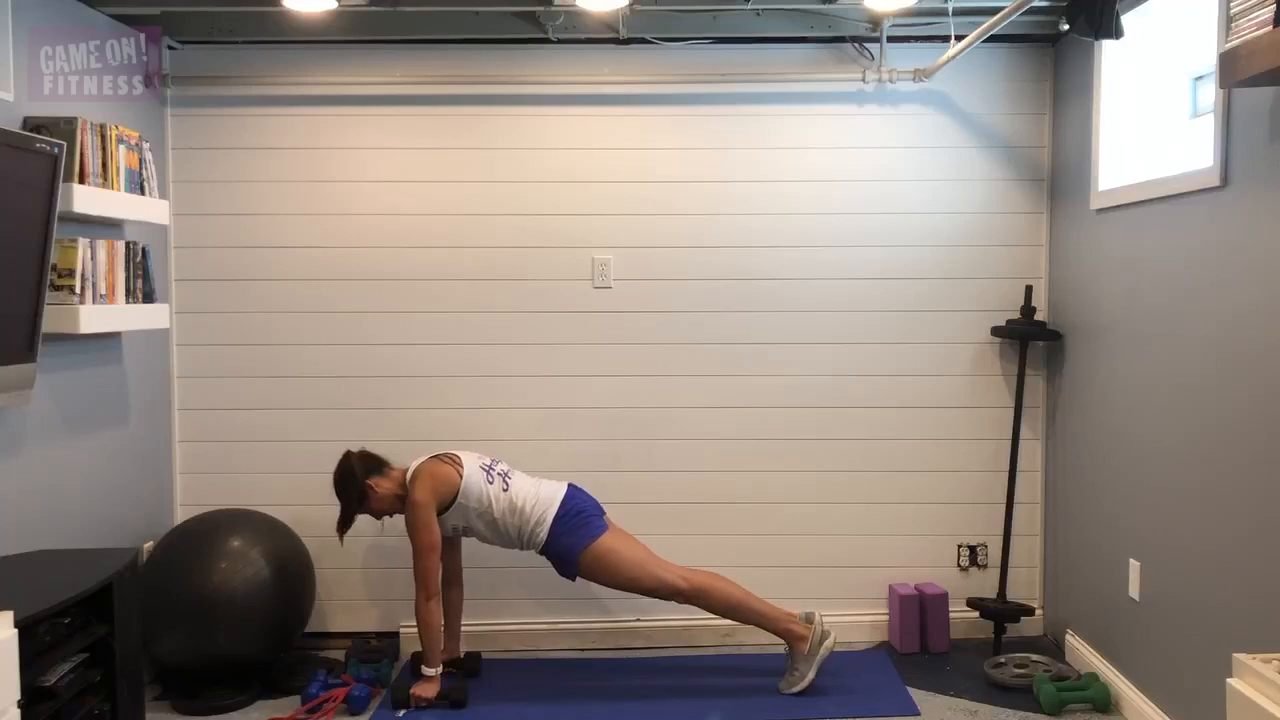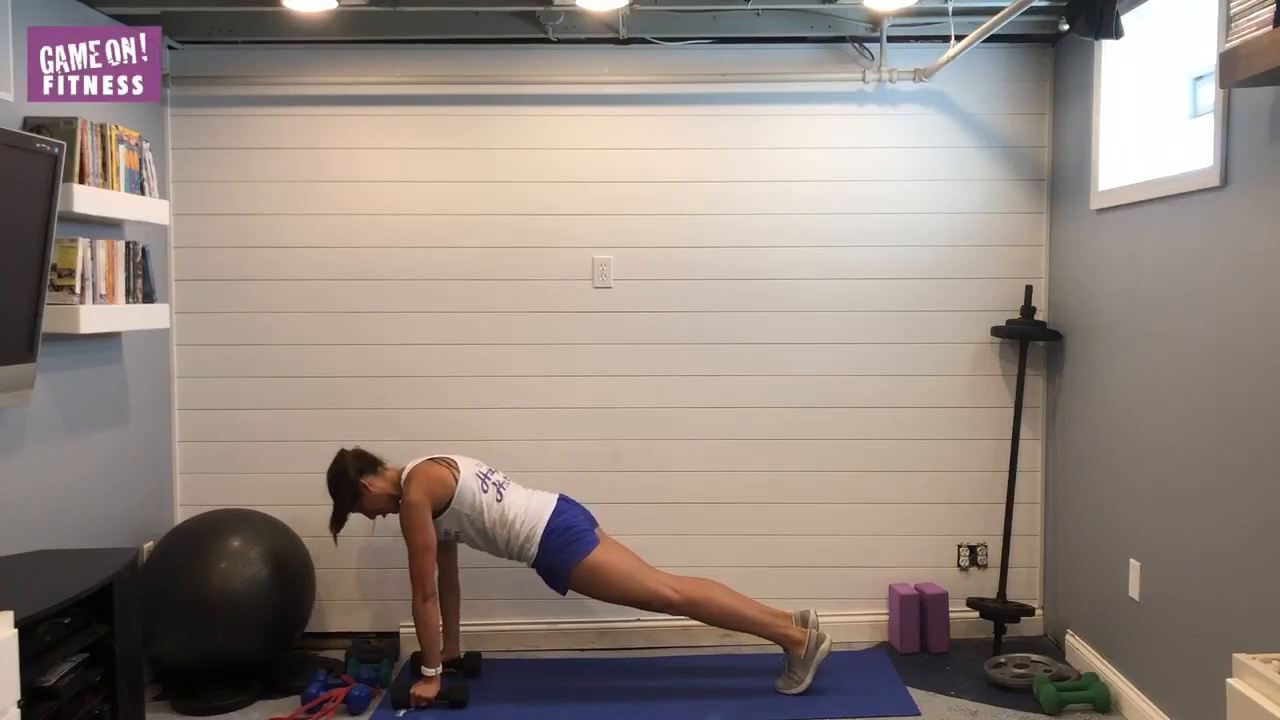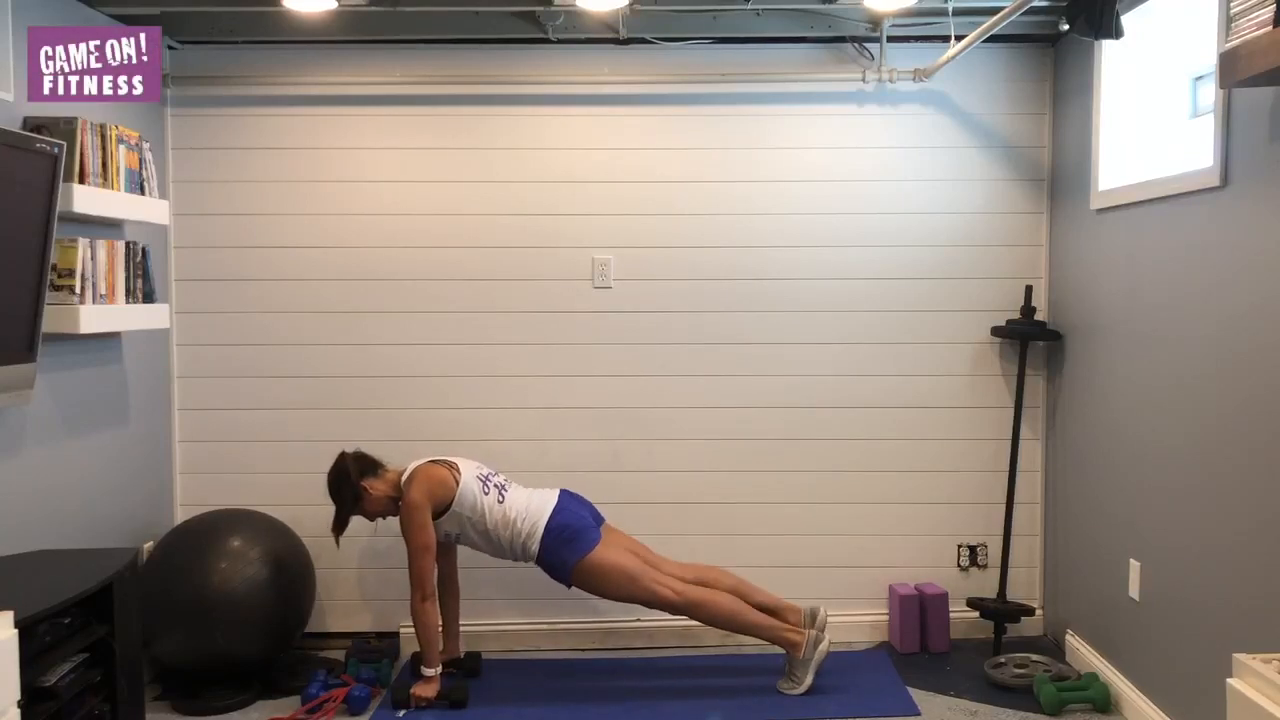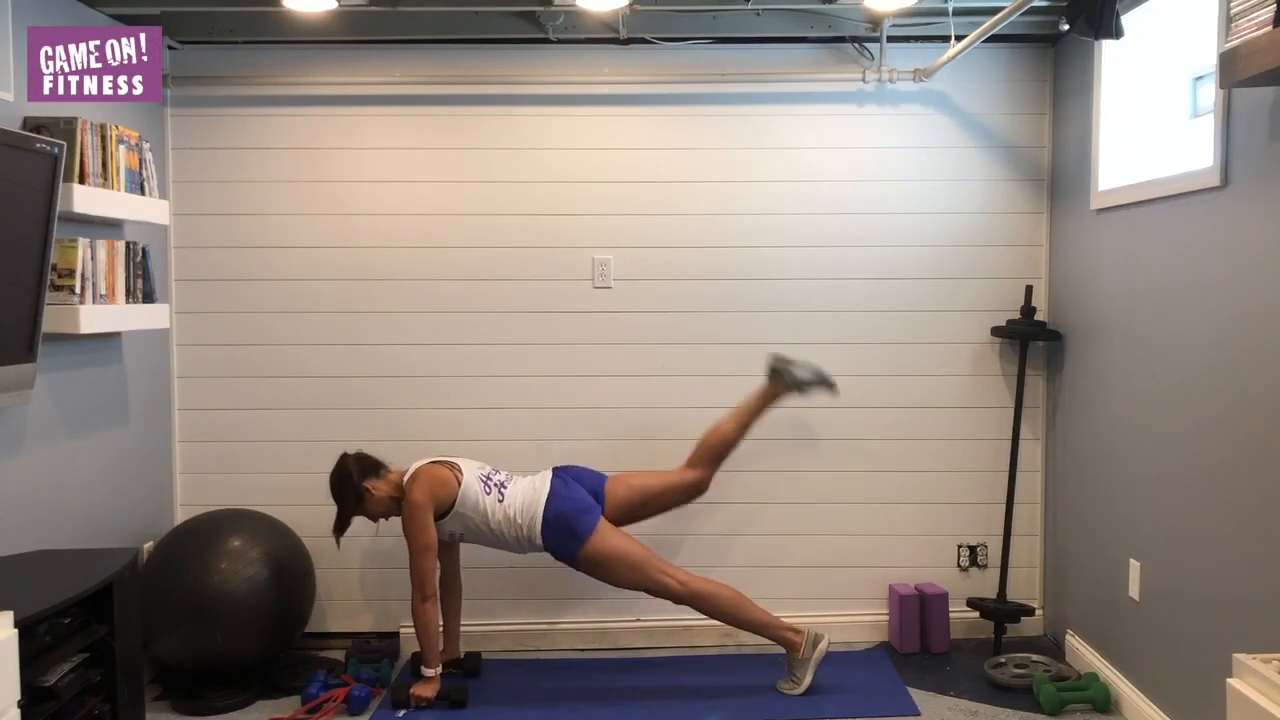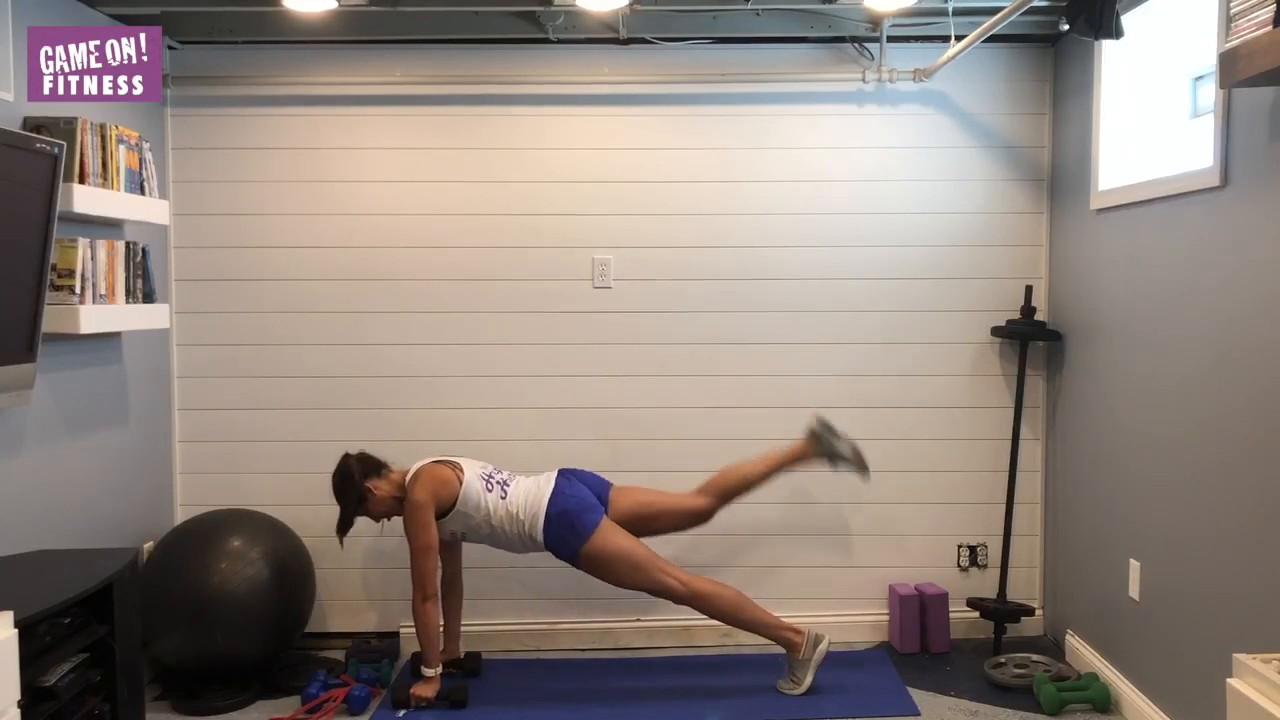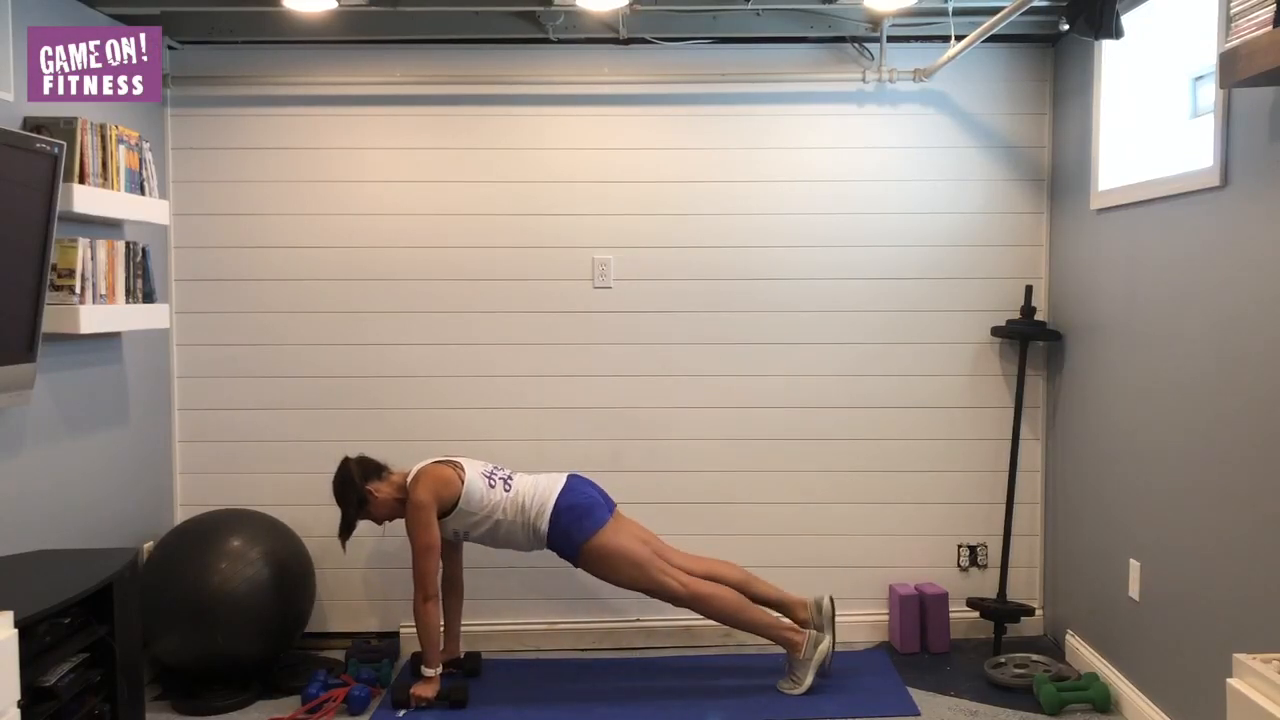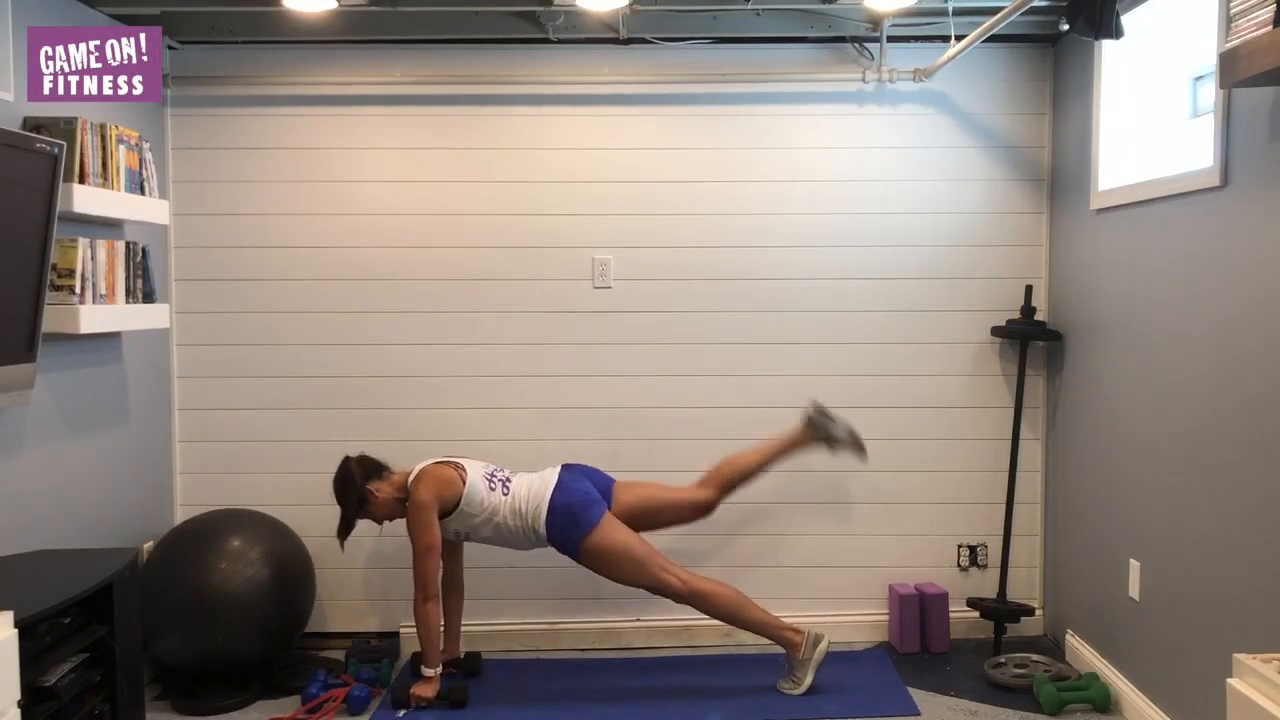
dt=0.4s
person 1, frame 1
left shoulder: (419, 494)
right shoulder: (436, 478)
left elbow: (428, 590)
right elbow: (452, 579)
left wrist: (430, 672)
right wrist: (451, 649)
left hip: (560, 524)
right hip: (565, 505)
left knee: (674, 584)
right knee: (673, 579)
left ankle: (800, 634)
right ankle: (794, 620)
person 1, frame 2
left shoulder: (414, 494)
right shoulder: (430, 477)
left elbow: (425, 593)
right elbow: (447, 579)
left wrist: (430, 673)
right wrist: (451, 650)
left hip: (551, 540)
right hip: (559, 517)
left knee: (667, 594)
right knee: (666, 586)
left ankle: (795, 638)
right ankle: (791, 620)
person 1, frame 3
left shoulder: (414, 496)
right shoulder: (430, 479)
left elbow: (424, 593)
right elbow: (447, 578)
left wrist: (430, 672)
right wrist: (451, 648)
left hip: (554, 535)
right hip: (561, 510)
left knee: (670, 593)
right knee: (676, 574)
left ankle: (796, 640)
right ankle: (794, 614)
person 1, frame 4
left shoulder: (417, 497)
right shoulder: (435, 474)
left elbow: (425, 594)
right elbow: (448, 581)
left wrist: (430, 674)
right wrist: (452, 650)
left hip: (559, 518)
right hip: (564, 487)
left knee: (676, 585)
right knee: (695, 475)
left ankle: (795, 641)
right ankle: (777, 385)
person 1, frame 5
left shoulder: (418, 495)
right shoulder: (434, 479)
left elbow: (427, 595)
right elbow: (450, 580)
left wrist: (431, 673)
right wrist: (452, 649)
left hip: (559, 517)
right hip: (565, 491)
left knee: (676, 583)
right knee: (703, 504)
left ankle: (797, 642)
right ankle: (811, 446)
person 1, frame 6
left shoulder: (419, 495)
right shoulder: (435, 484)
left elbow: (427, 594)
right elbow: (451, 582)
left wrist: (430, 672)
right wrist: (450, 649)
left hip: (563, 515)
right hip: (568, 496)
left knee: (676, 585)
right knee: (686, 567)
left ankle: (796, 639)
right ankle: (804, 611)
person 1, frame 7
left shoulder: (420, 496)
right shoulder: (439, 481)
left elbow: (428, 596)
right elbow: (452, 583)
left wrist: (431, 674)
right wrist: (452, 651)
left hip: (564, 512)
right hip: (569, 486)
left knee: (677, 583)
right knee: (705, 494)
left ankle: (796, 641)
right ankle: (807, 432)
